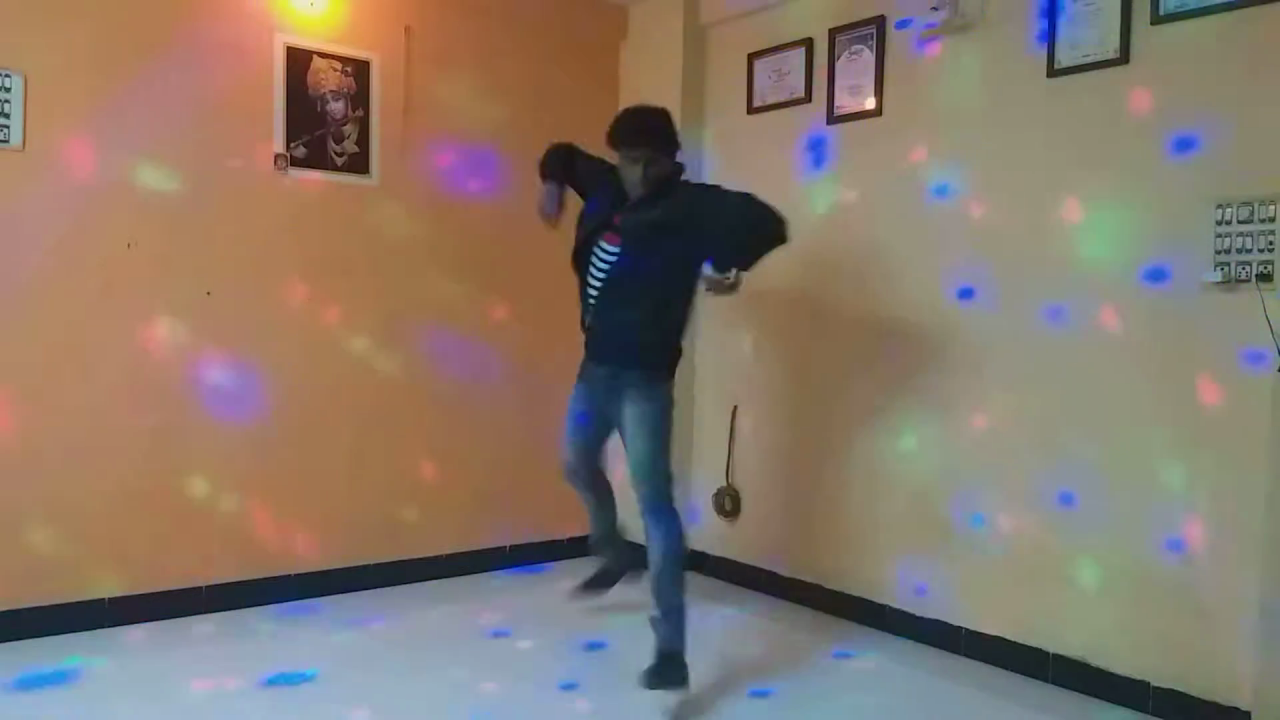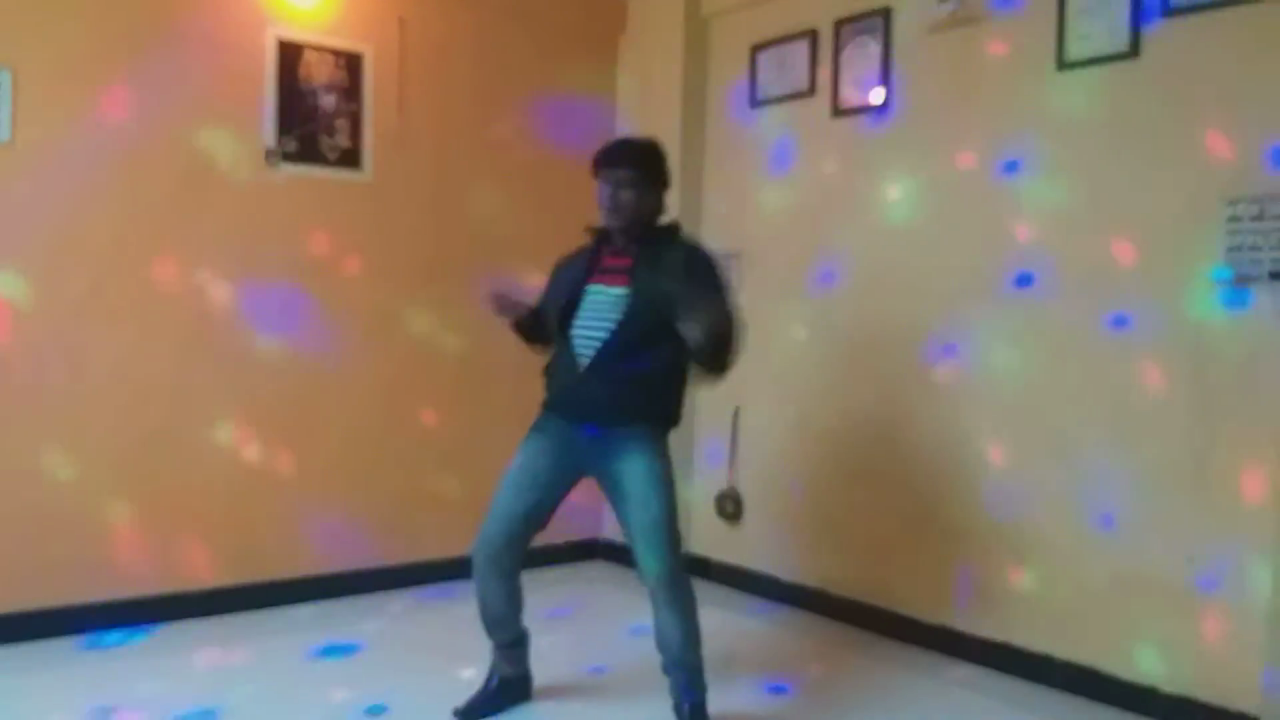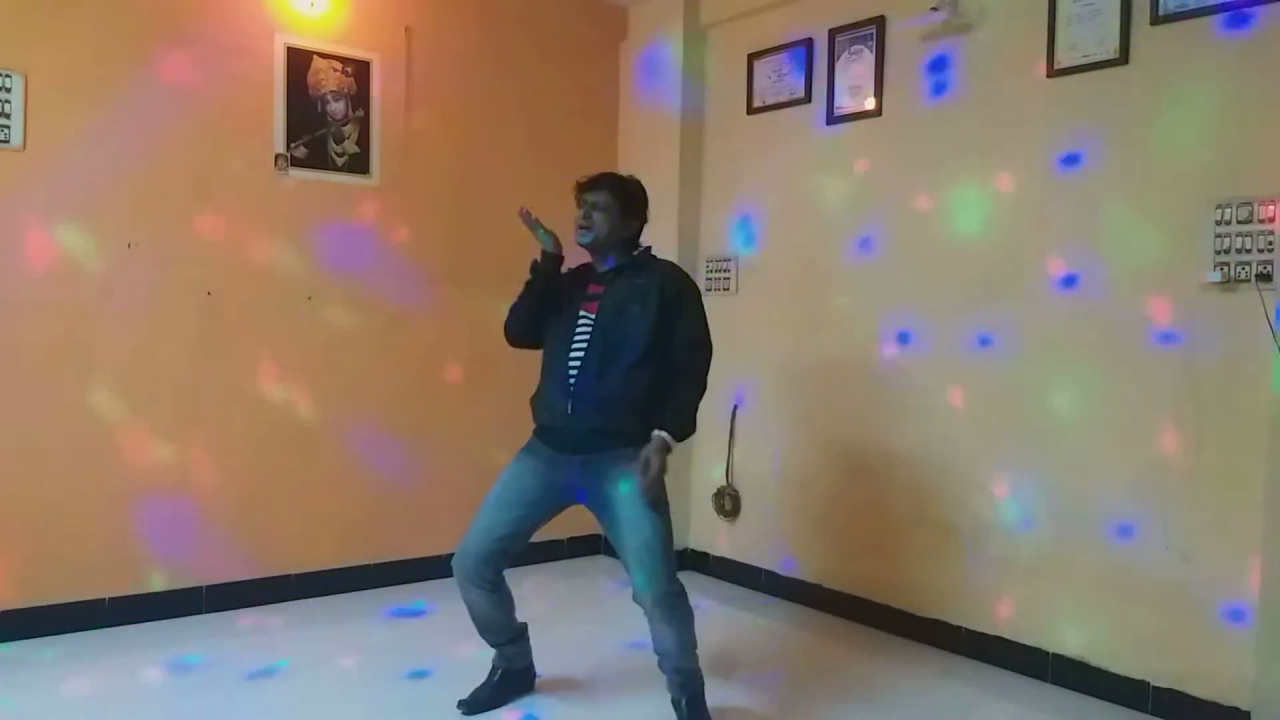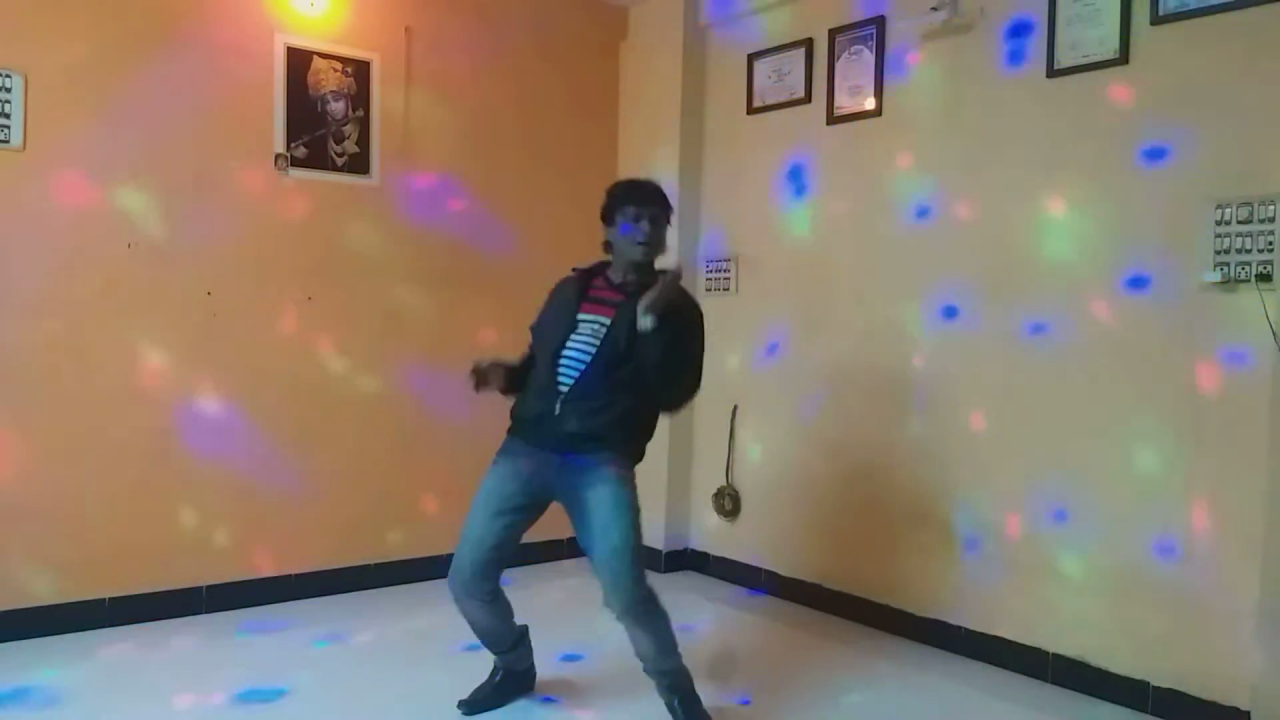
dt=0.7s
person 1, frame 1
left shoulder: (689, 205)
right shoulder: (607, 188)
left elbow: (766, 224)
right elbow: (563, 156)
left wrist: (724, 266)
right wrist: (551, 182)
left hip: (642, 375)
right hip: (595, 365)
left knee: (651, 494)
right knee: (579, 466)
left ankle: (670, 645)
right ankle: (616, 556)
person 1, frame 2
left shoulder: (682, 262)
right shoulder: (581, 262)
left elbow: (714, 359)
right elbow: (547, 333)
left wrist: (705, 335)
right wrist: (522, 317)
left hip: (632, 435)
right hip: (559, 425)
left knee: (661, 568)
right knee: (493, 550)
right ankle: (509, 672)
person 1, frame 3
left shoulder: (665, 283)
right shoulder: (569, 285)
left elbow: (691, 370)
right elbow: (519, 332)
left wrist: (664, 439)
right wrist: (547, 261)
left hip: (621, 458)
right hip: (547, 451)
left knee: (656, 586)
right knee: (472, 563)
right ankle: (514, 665)
person 1, frame 4
left shoulder: (672, 308)
right shoulder: (569, 291)
left elbow: (672, 394)
left wrist: (651, 319)
right wrist: (504, 374)
left hip: (600, 462)
right hip: (524, 451)
left knee: (625, 590)
right knee: (468, 579)
right ankle: (514, 666)
